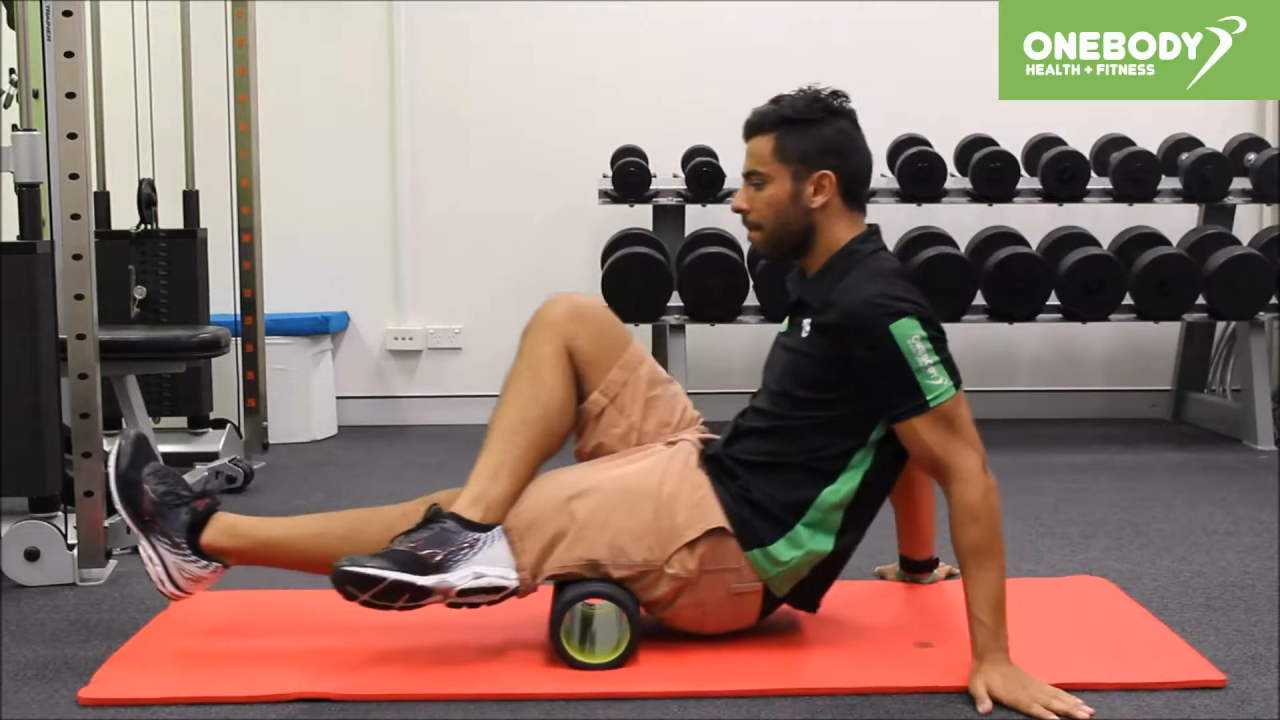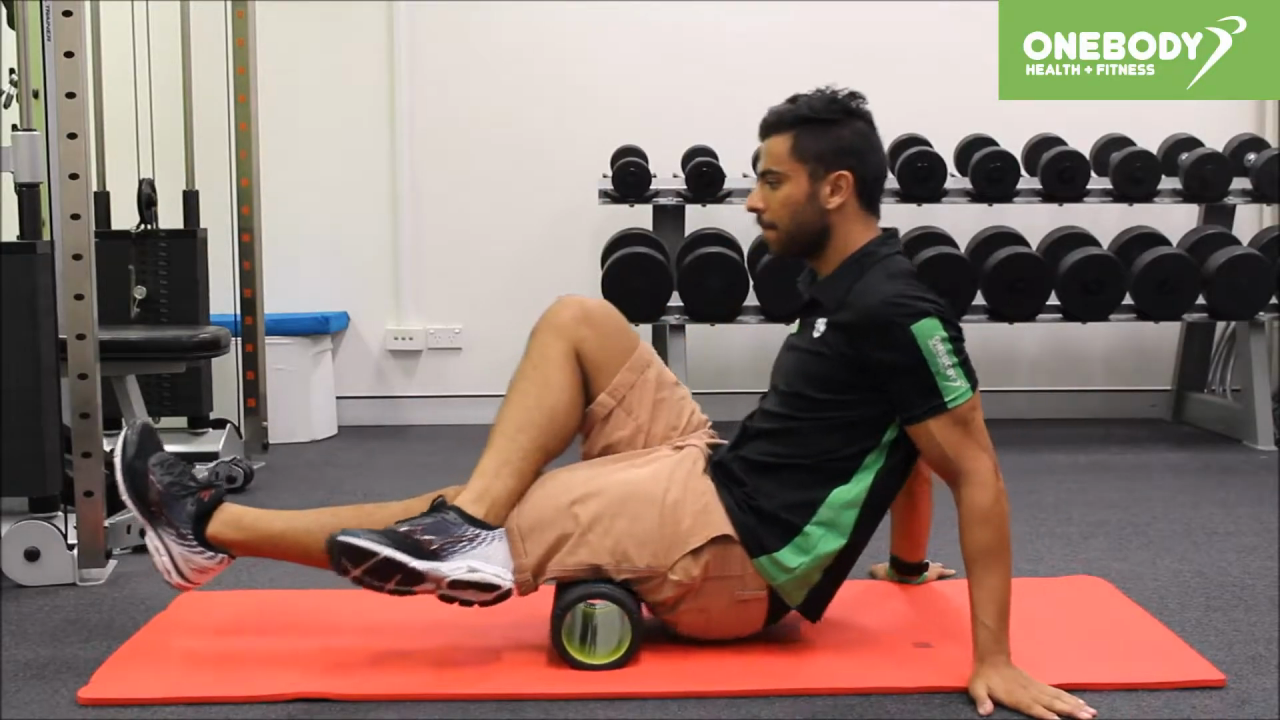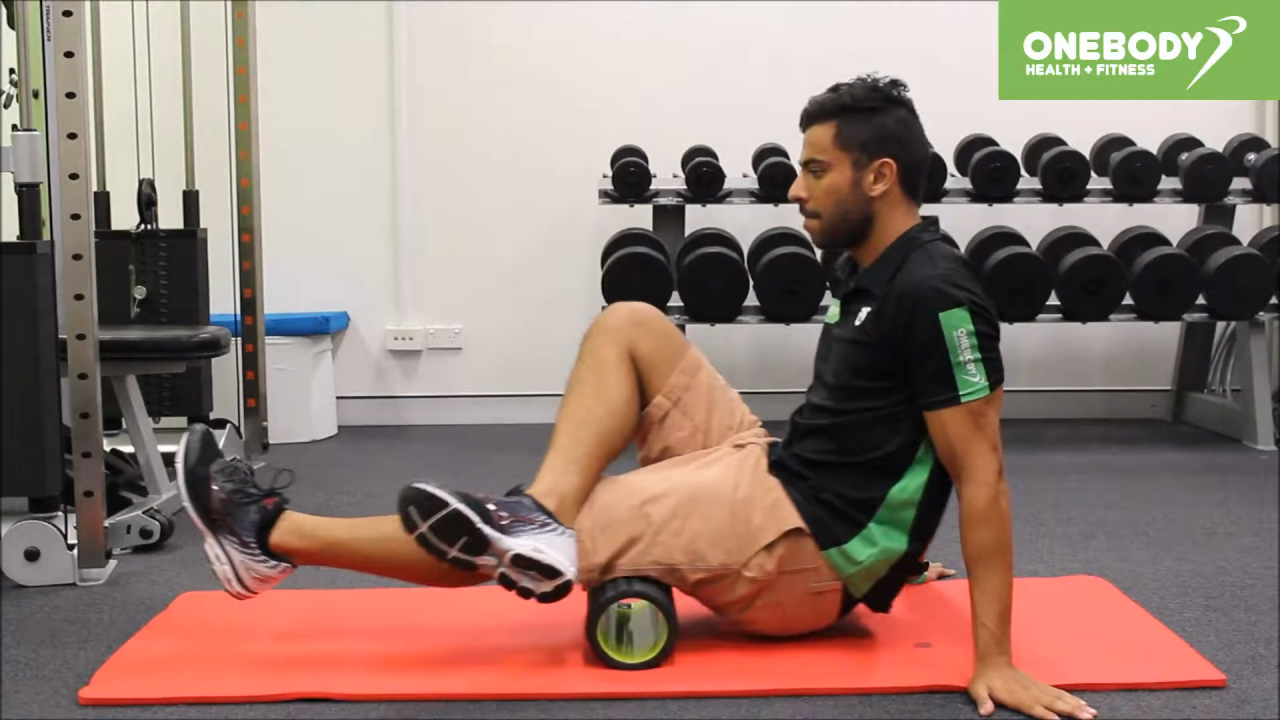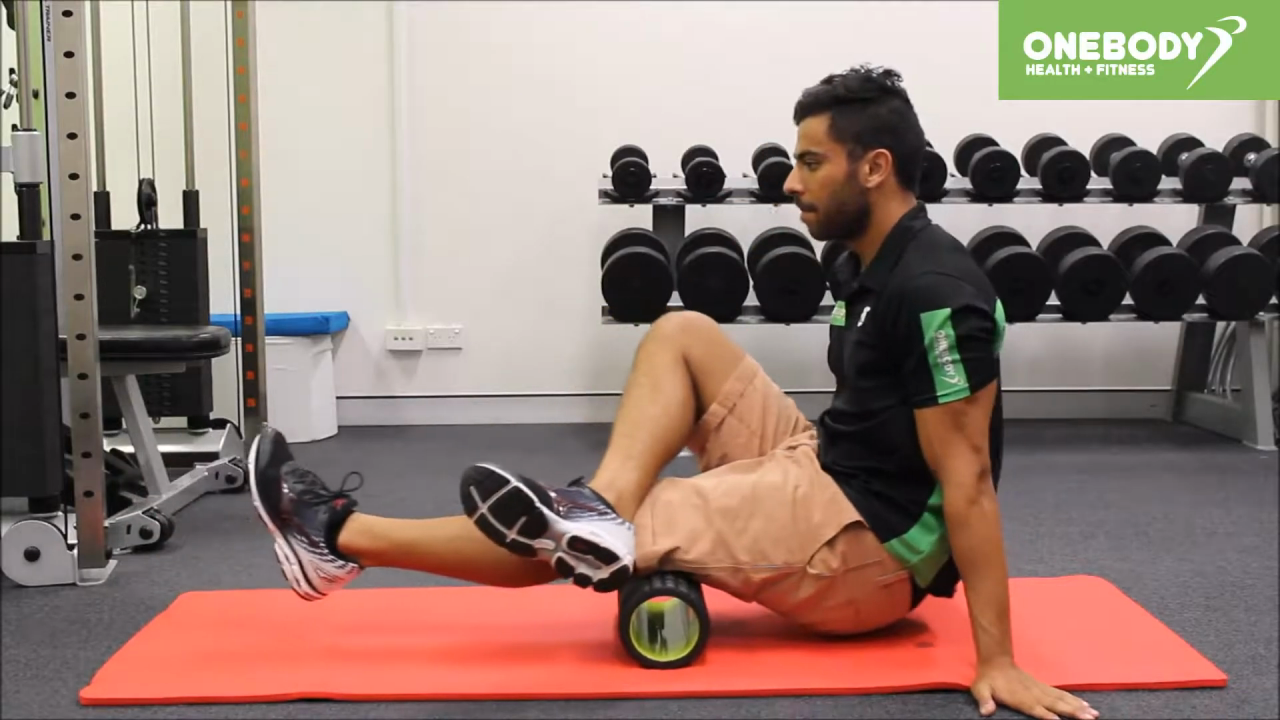
dt=0.4s
person 1, frame 1
left shoulder: (874, 309)
right shoulder: (835, 281)
left elbow: (966, 474)
right elbow: (903, 444)
right wrist: (915, 559)
left hip: (723, 549)
right hip: (709, 477)
left knee: (469, 531)
right knee: (569, 321)
left ankle: (210, 537)
right ankle: (464, 532)
person 1, frame 2
left shoulder: (891, 308)
right shoulder: (847, 284)
left elbow: (977, 476)
right elbow: (908, 444)
right wrist: (907, 560)
left hip: (729, 557)
right hip: (716, 480)
left knee: (466, 527)
right knee: (577, 322)
left ankle: (213, 526)
right ankle: (462, 528)
person 1, frame 3
left shoulder: (932, 293)
right shoulder: (875, 273)
left elbow: (982, 477)
right elbow: (913, 437)
right wrist: (903, 554)
left hip: (803, 554)
right hip: (773, 481)
left knee: (507, 551)
right knee: (630, 327)
left ankle: (278, 536)
right ankle: (531, 523)
person 1, frame 4
left shoulder: (931, 290)
right shoulder: (884, 265)
left elbow: (967, 479)
right wrist: (934, 548)
left hip: (864, 552)
right hip: (828, 480)
left knee: (563, 544)
right knee: (681, 336)
left ankle: (342, 536)
right ankle: (597, 516)
